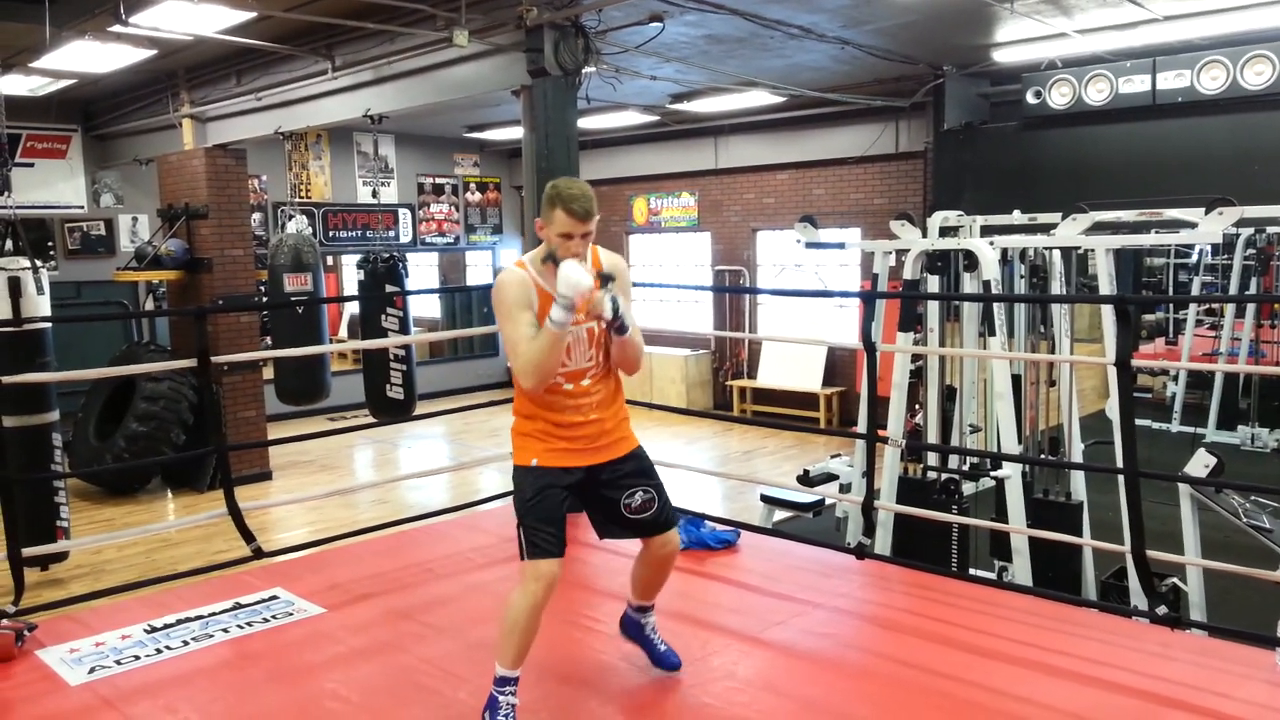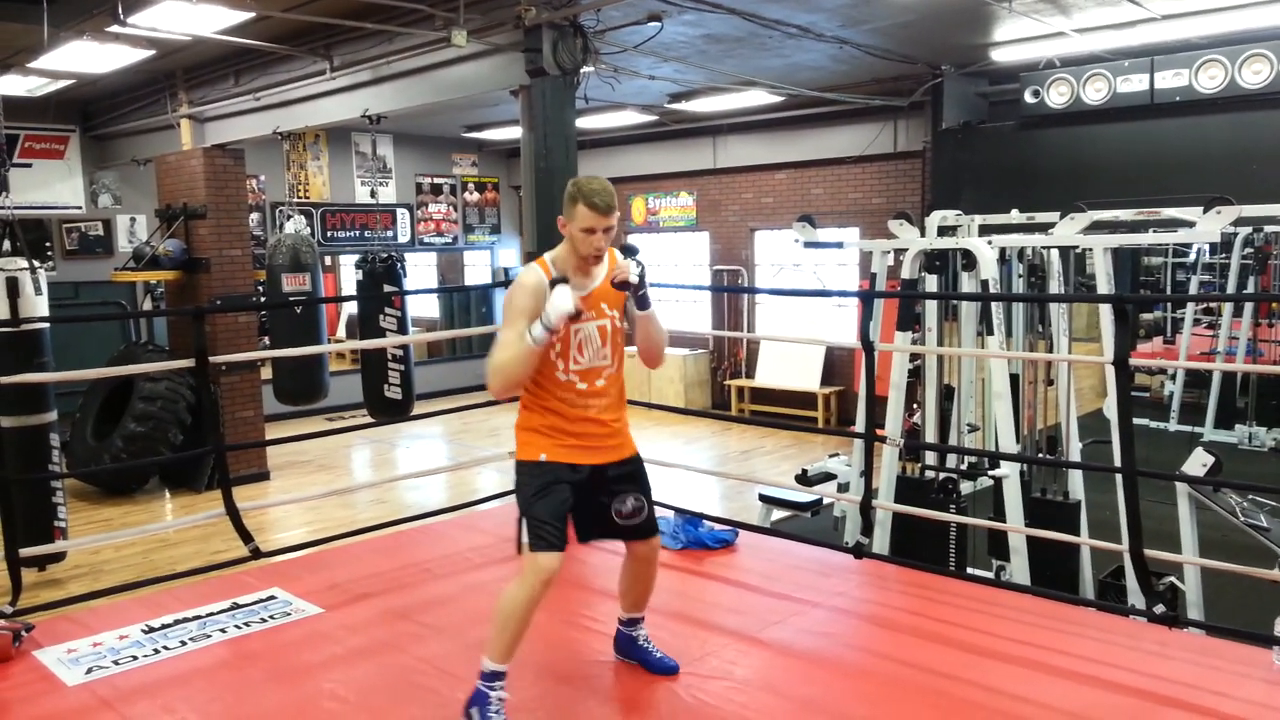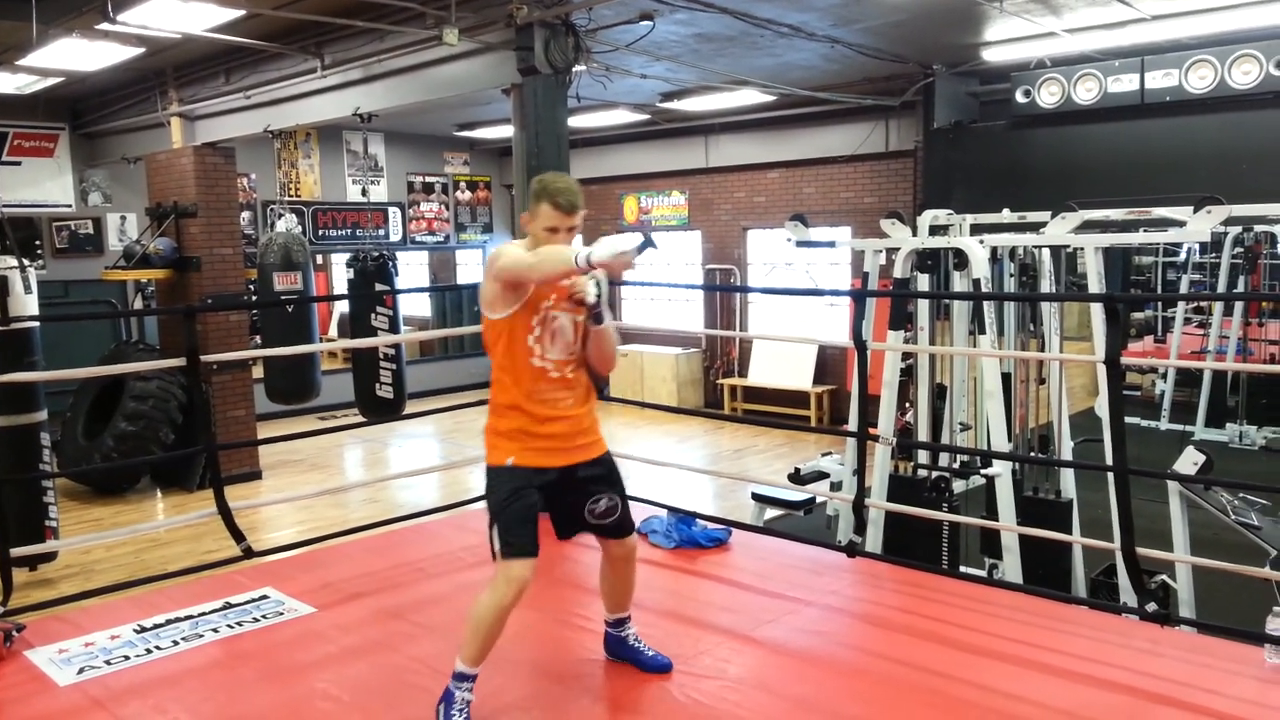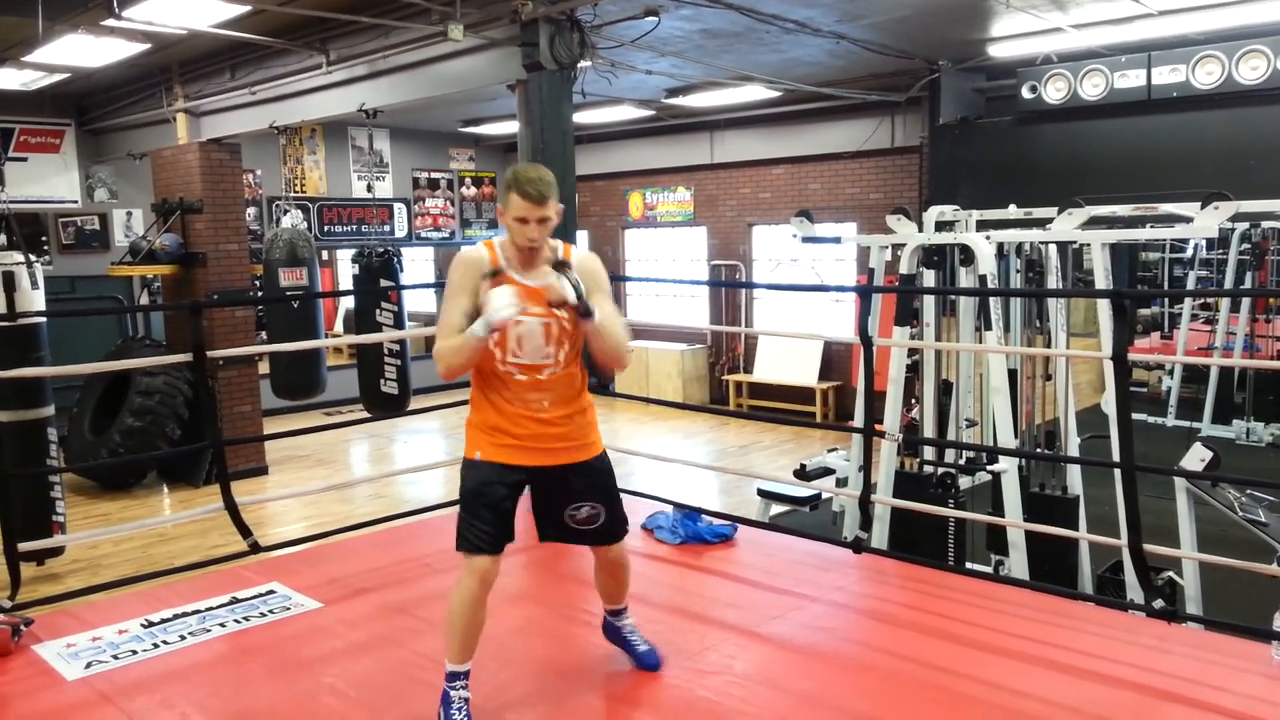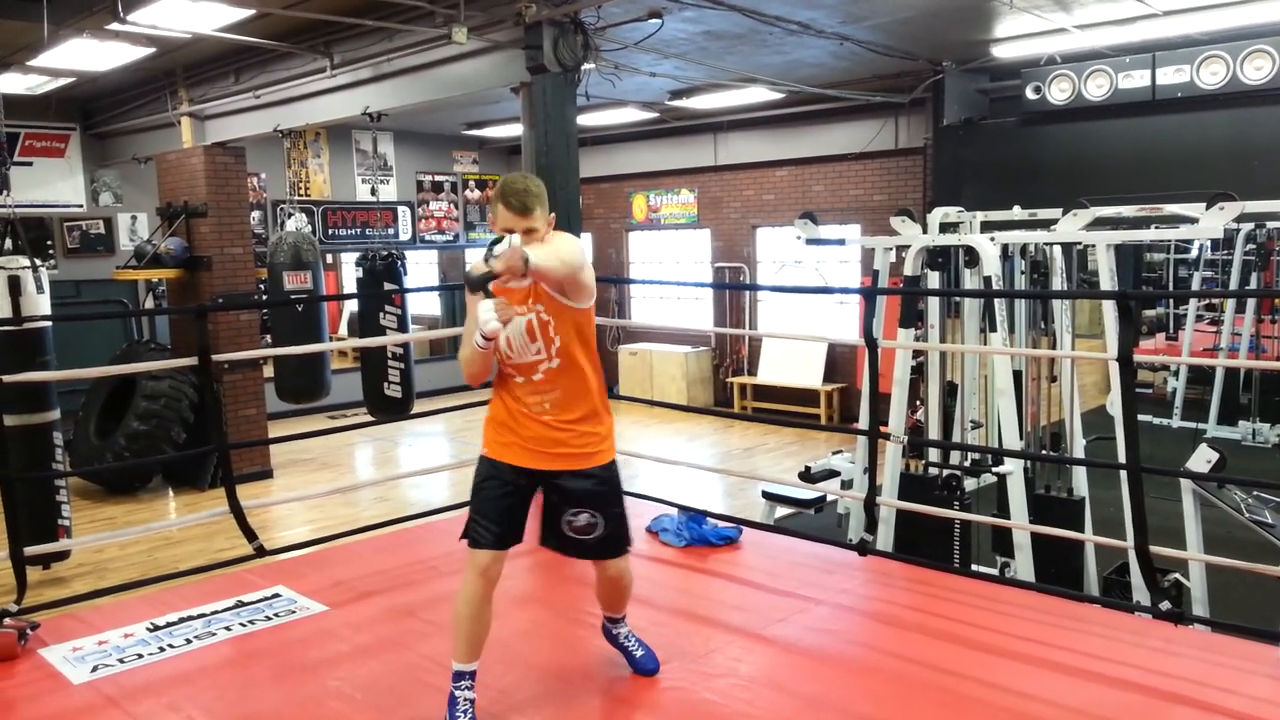
dt=0.2s
person 1, frame 1
left shoulder: (611, 267)
right shoulder: (515, 282)
left elbow: (631, 365)
right elbow: (529, 381)
left wrist: (618, 319)
right wrist: (563, 303)
left hip: (613, 440)
right hip: (544, 450)
left knee: (664, 541)
right knee: (541, 574)
left ankle: (638, 618)
person 1, frame 2
left shoulder: (622, 267)
right shoulder: (532, 284)
left elbow: (654, 357)
right elbow: (498, 383)
left wrist: (639, 298)
right wrist: (550, 321)
left hip: (612, 443)
right hip: (548, 447)
left knee: (647, 545)
right knee: (539, 568)
left ankle: (630, 634)
person 1, frame 3
left shoulder: (587, 266)
right shoulder: (506, 261)
left elbow: (604, 364)
right elbow: (525, 267)
left wrist: (597, 310)
right wrist: (598, 254)
left hip: (581, 442)
right hip: (517, 449)
left knee: (622, 543)
right knee: (513, 576)
left ankle: (618, 634)
person 1, frame 4
left shoulder: (583, 265)
right shoulder: (474, 264)
left elbow: (617, 358)
right elbow: (445, 365)
left wrist: (582, 306)
right wrist: (486, 324)
left hip: (573, 441)
right hip: (496, 445)
left knee: (612, 549)
right knee: (478, 570)
left ankle: (616, 622)
person 1, frame 5
left shoulder: (566, 250)
right shoulder: (486, 274)
left elbow: (569, 269)
right elbow: (472, 374)
left wrist: (527, 261)
right wrist: (483, 331)
left hip: (583, 447)
right hip: (508, 447)
left knee: (612, 565)
right knee: (482, 566)
left ankle: (616, 627)
